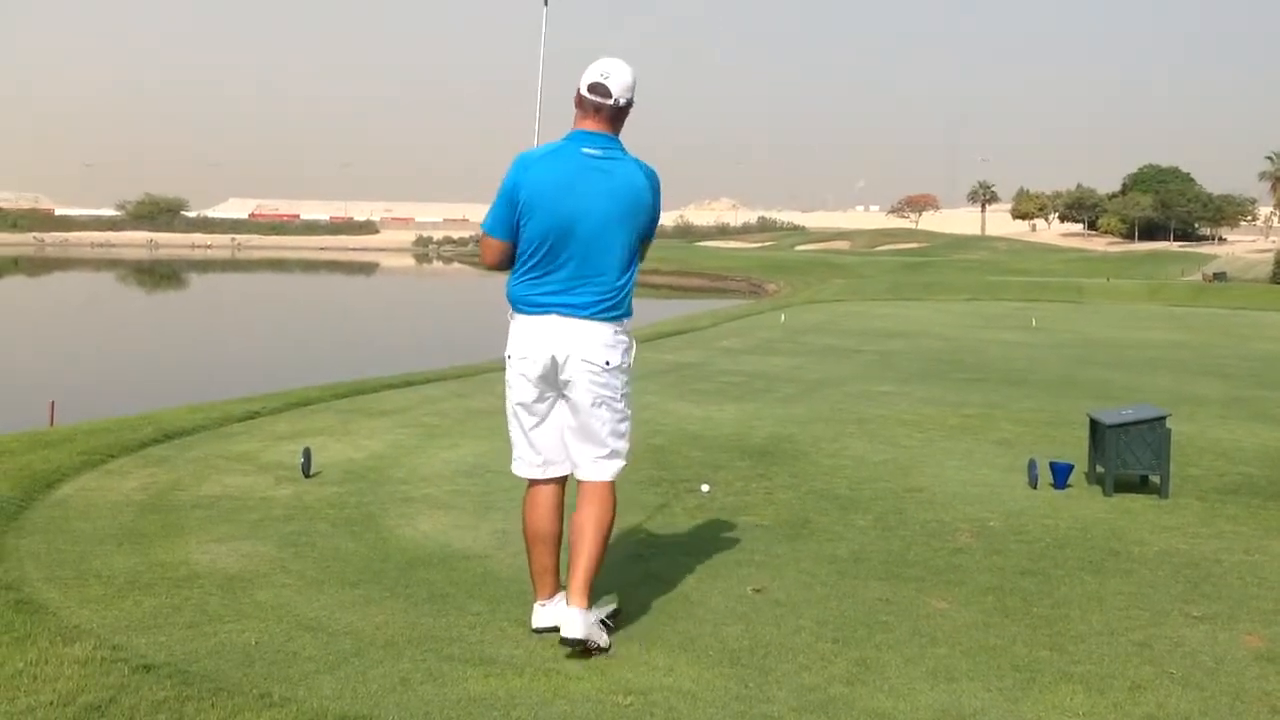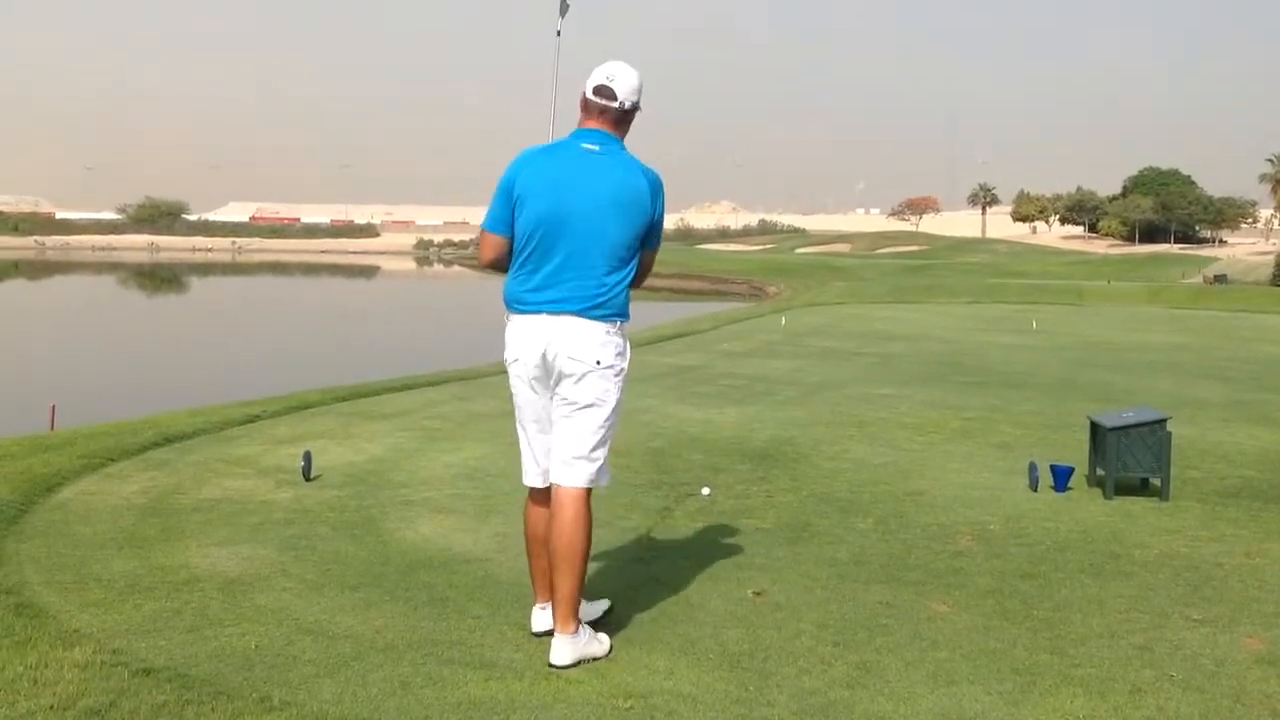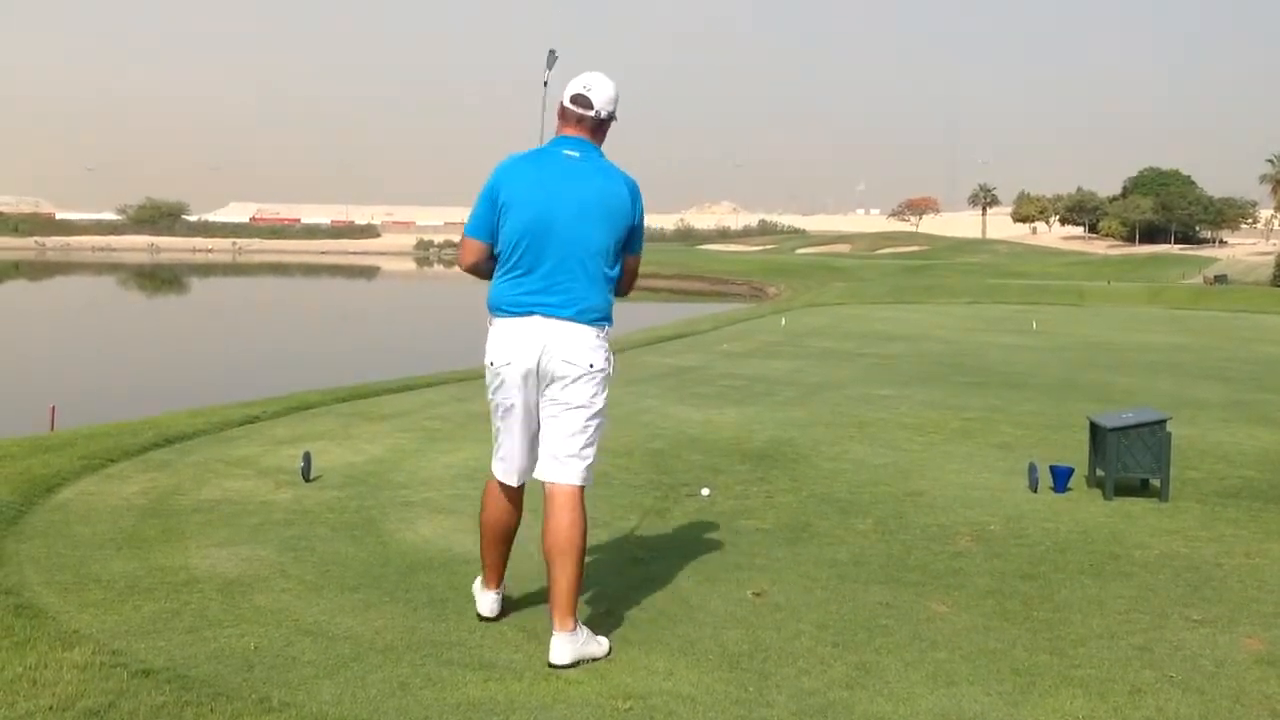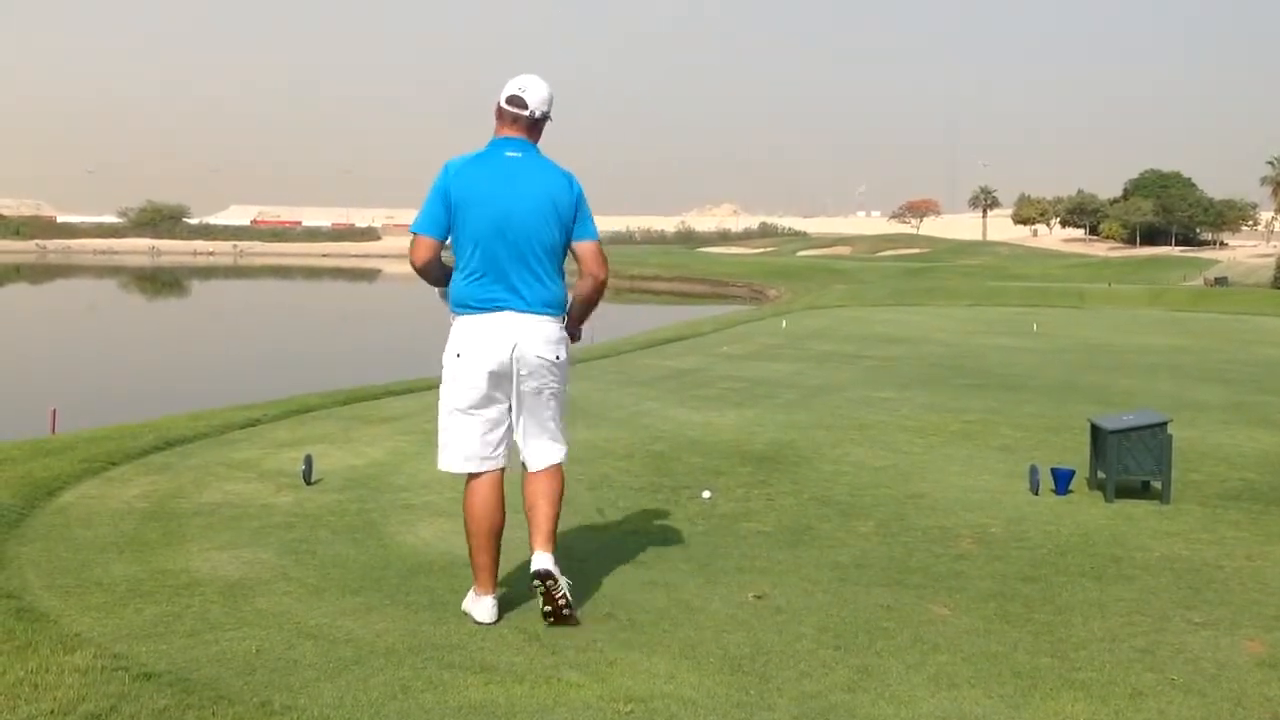
dt=0.4s
person 1, frame 1
left shoulder: (529, 169)
right shoulder: (642, 180)
left elbow: (491, 256)
left hip: (531, 334)
right hip: (597, 339)
left knee: (542, 475)
right knee: (596, 476)
left ankle: (548, 601)
right ankle: (577, 607)
person 1, frame 2
left shoulder: (528, 164)
right shoulder: (644, 182)
left elbow: (489, 255)
left hip: (527, 333)
right hip: (592, 339)
left knee: (540, 479)
right knee: (572, 483)
left ankle: (546, 605)
right ankle: (568, 633)
person 1, frame 3
left shoulder: (510, 171)
right shoulder: (623, 188)
left elbow: (471, 259)
right elbow: (624, 280)
left hip: (513, 337)
right hip: (579, 343)
left knee: (508, 474)
right knee: (565, 483)
left ankle: (490, 587)
right ankle: (566, 630)
person 1, frame 4
left shoulder: (456, 175)
right shoulder: (563, 184)
left elbow: (422, 259)
right elbow: (596, 275)
right wrist: (571, 325)
left hip: (477, 333)
right hip: (542, 335)
left knee: (482, 468)
right knee: (545, 460)
left ankle: (484, 592)
right ankle: (543, 558)
